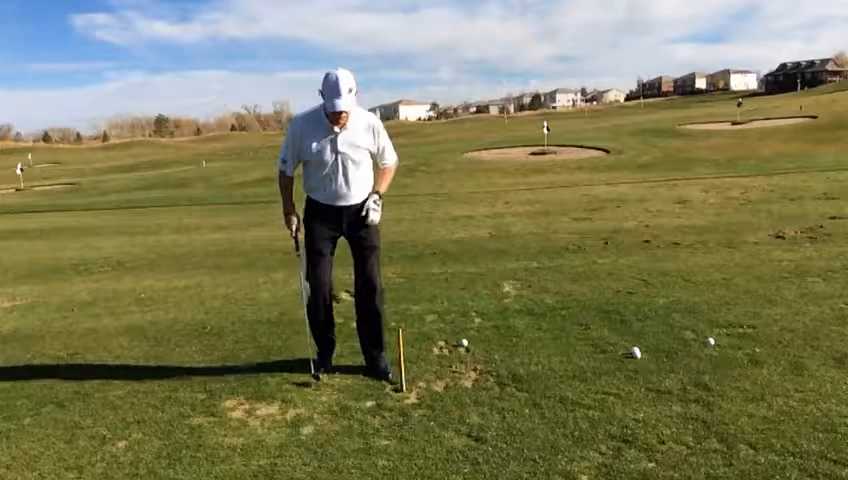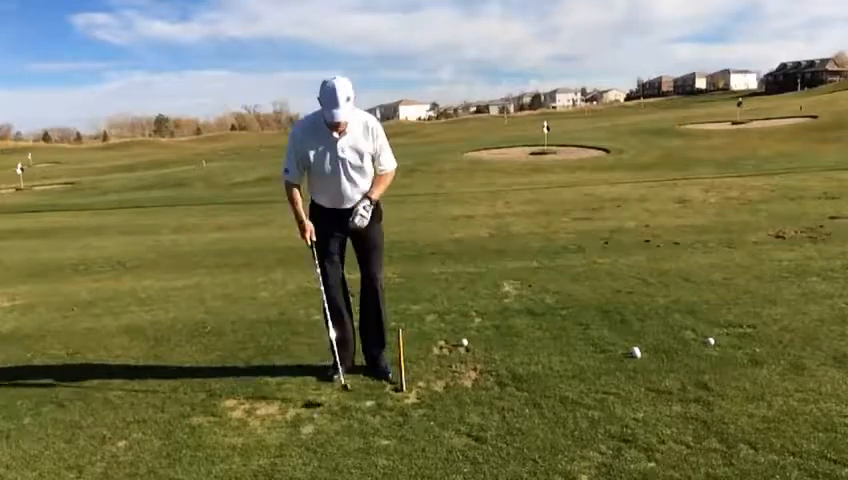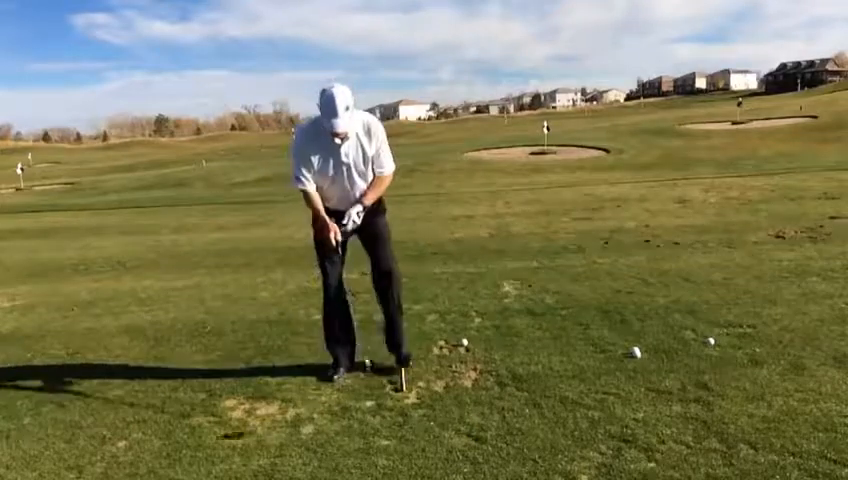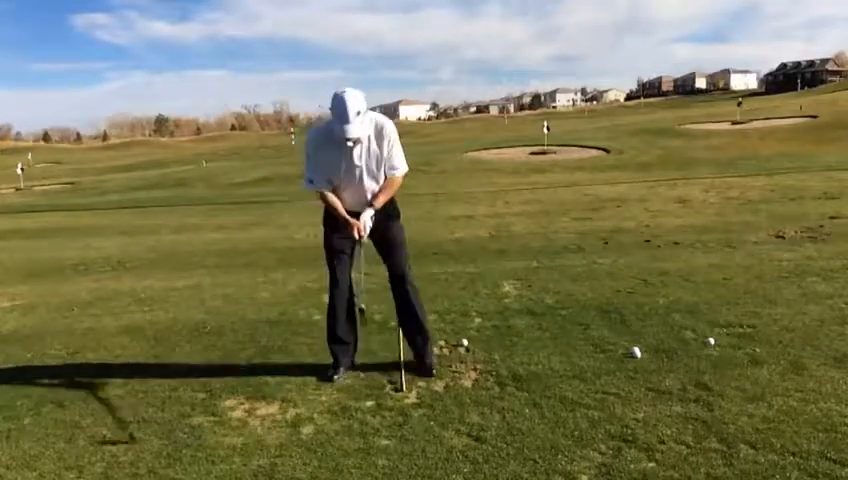
dt=0.2s
person 1, frame 1
left shoulder: (370, 123)
right shoulder: (302, 125)
left elbow: (389, 163)
right elbow: (285, 169)
left wrist: (377, 196)
right wrist: (289, 209)
left hip: (361, 210)
right hip: (320, 212)
left knee: (369, 284)
right knee: (319, 284)
left ankle: (375, 358)
right ankle: (325, 352)
person 1, frame 2
left shoulder: (369, 125)
right shoulder: (302, 131)
left elbow: (387, 169)
right elbow: (292, 180)
left wrist: (369, 201)
right wrist: (301, 219)
left hip: (363, 212)
right hip: (325, 214)
left knee: (373, 283)
right knee: (332, 285)
left ankle: (375, 357)
right ankle: (342, 357)
person 1, frame 3
left shoulder: (370, 126)
right shoulder: (305, 136)
left elbow: (385, 173)
right elbow: (306, 186)
left wrist: (361, 205)
right wrist: (325, 221)
left hip: (369, 209)
right hip: (329, 215)
left knee: (387, 271)
right knee: (333, 285)
left ankle: (397, 343)
right ankle: (342, 357)
person 1, frame 4
left shoulder: (383, 127)
right shoulder: (317, 139)
left elbow: (396, 174)
right elbow: (322, 189)
left wrist: (371, 209)
right wrist: (348, 220)
left hip: (382, 209)
right hip: (340, 215)
left knee: (401, 276)
right knee: (340, 285)
left ankle: (422, 351)
right ankle: (342, 357)
